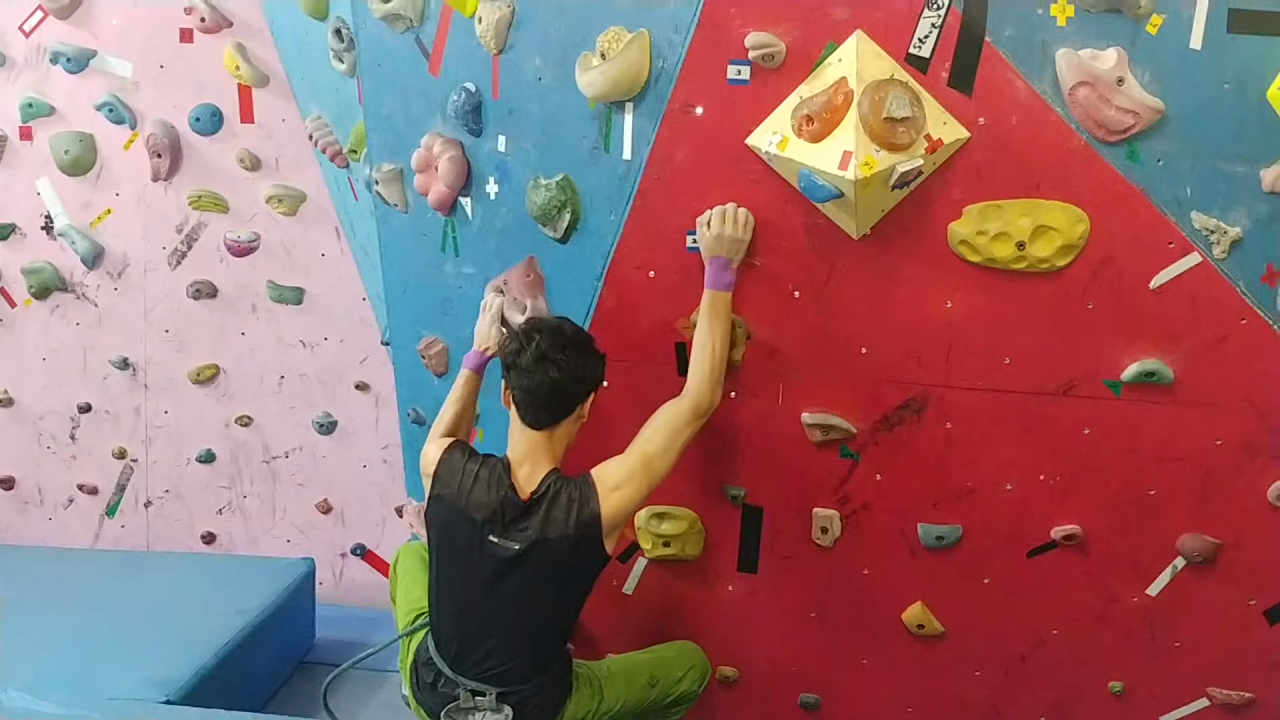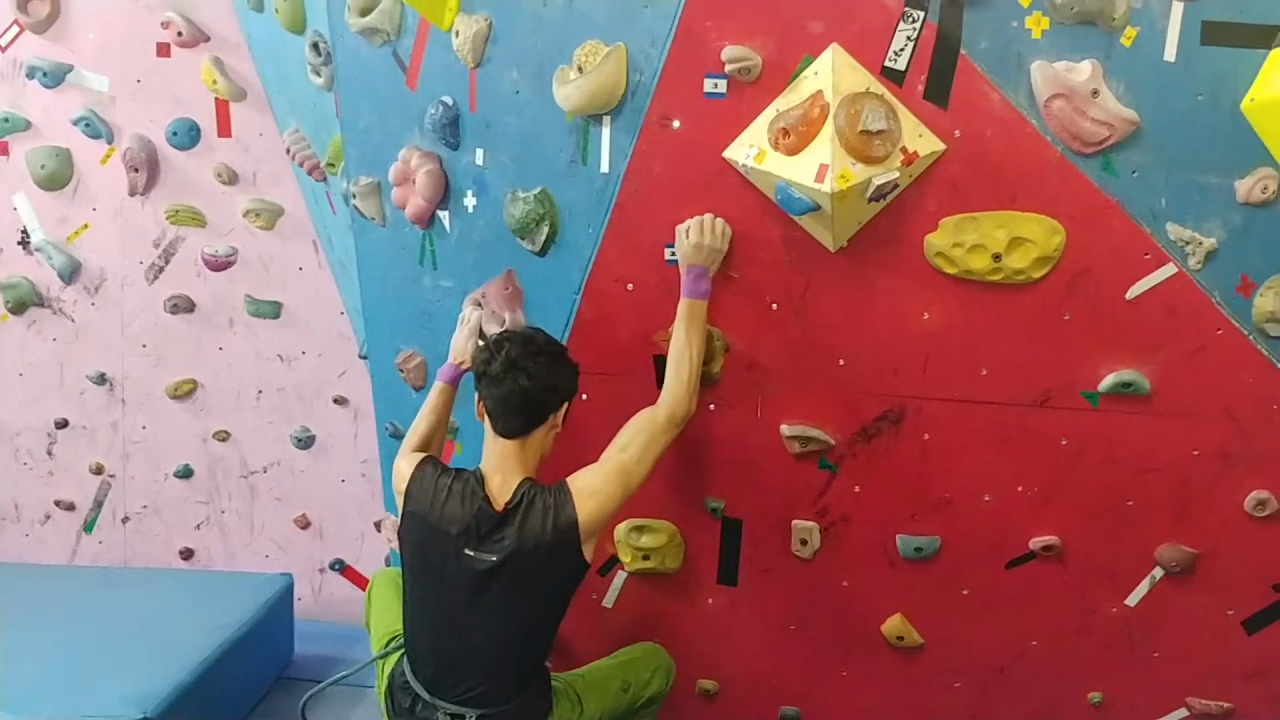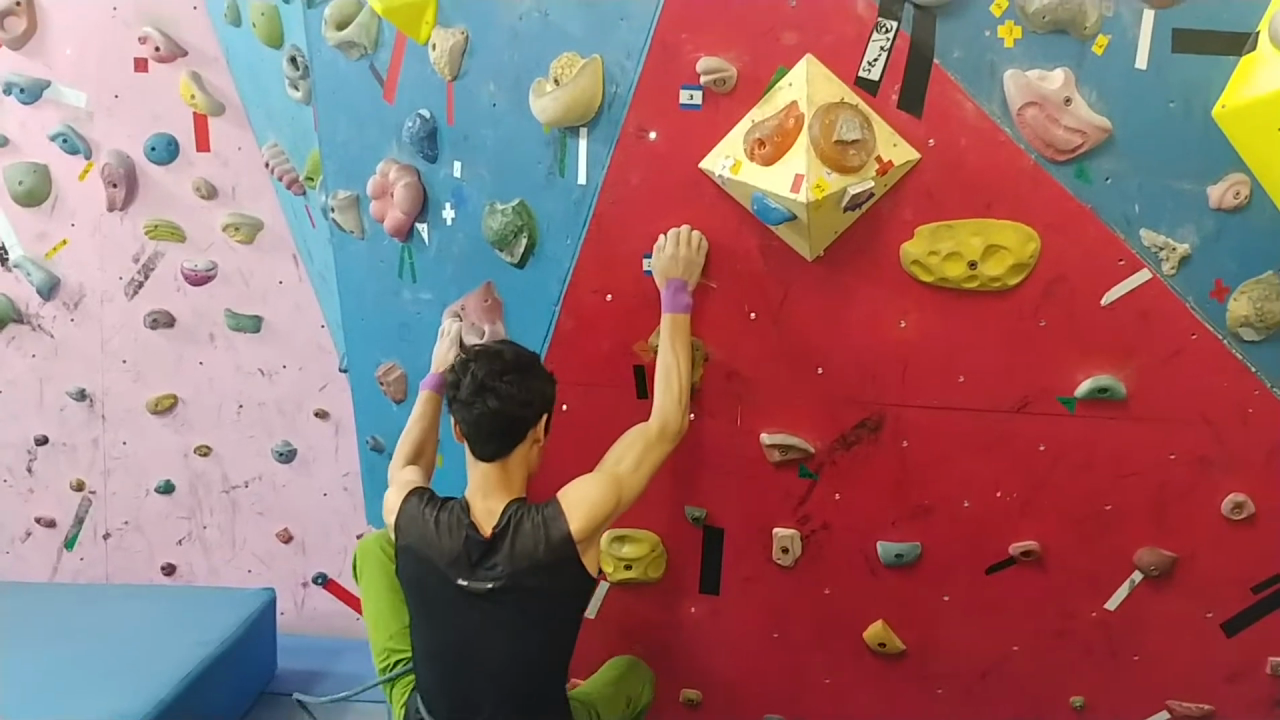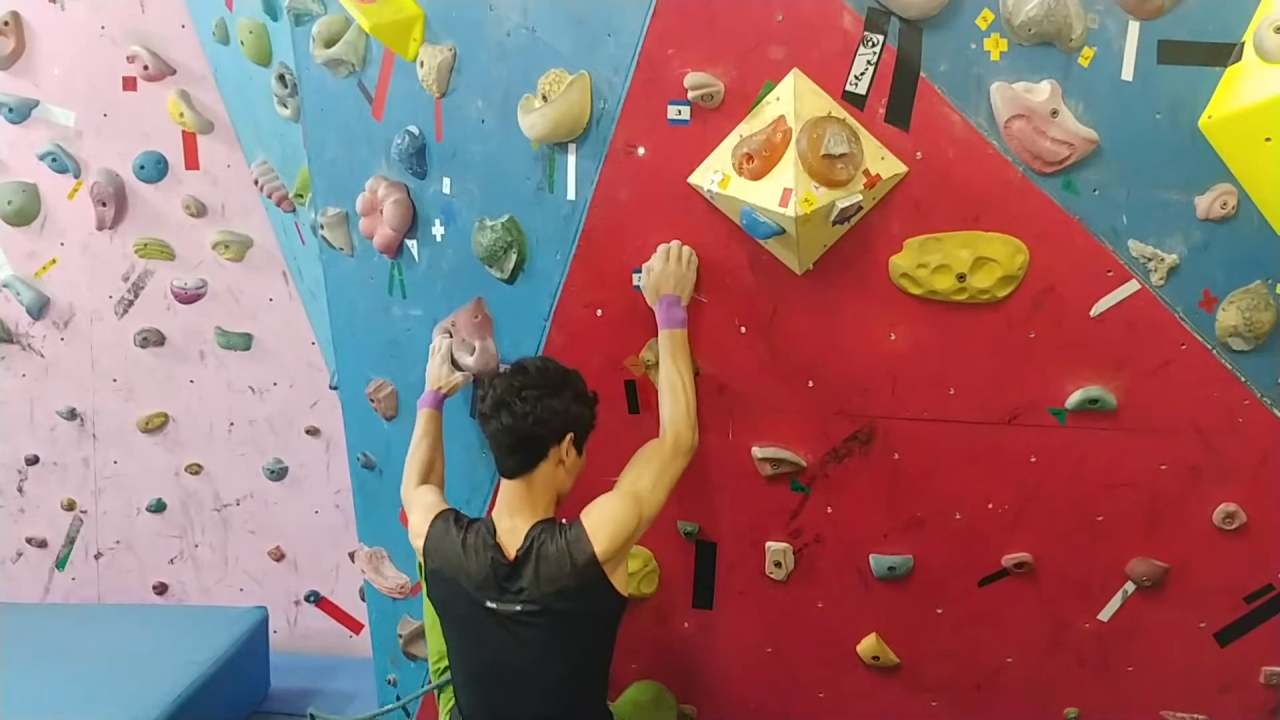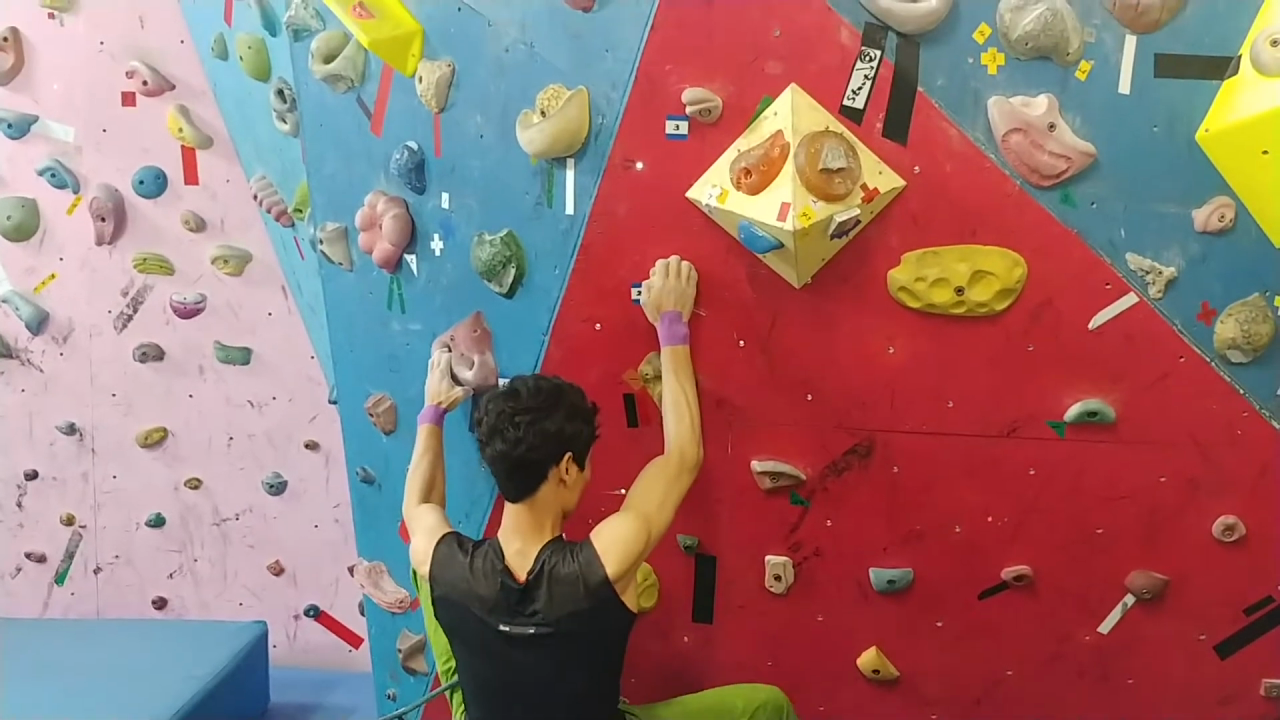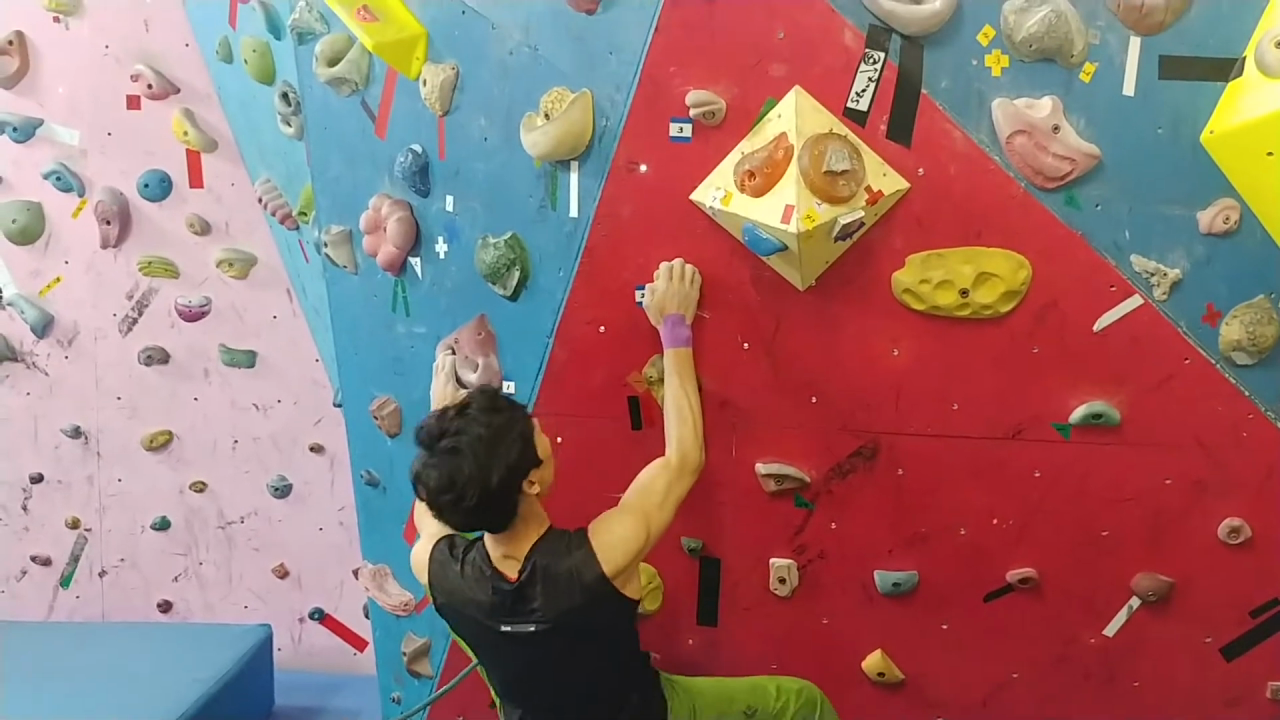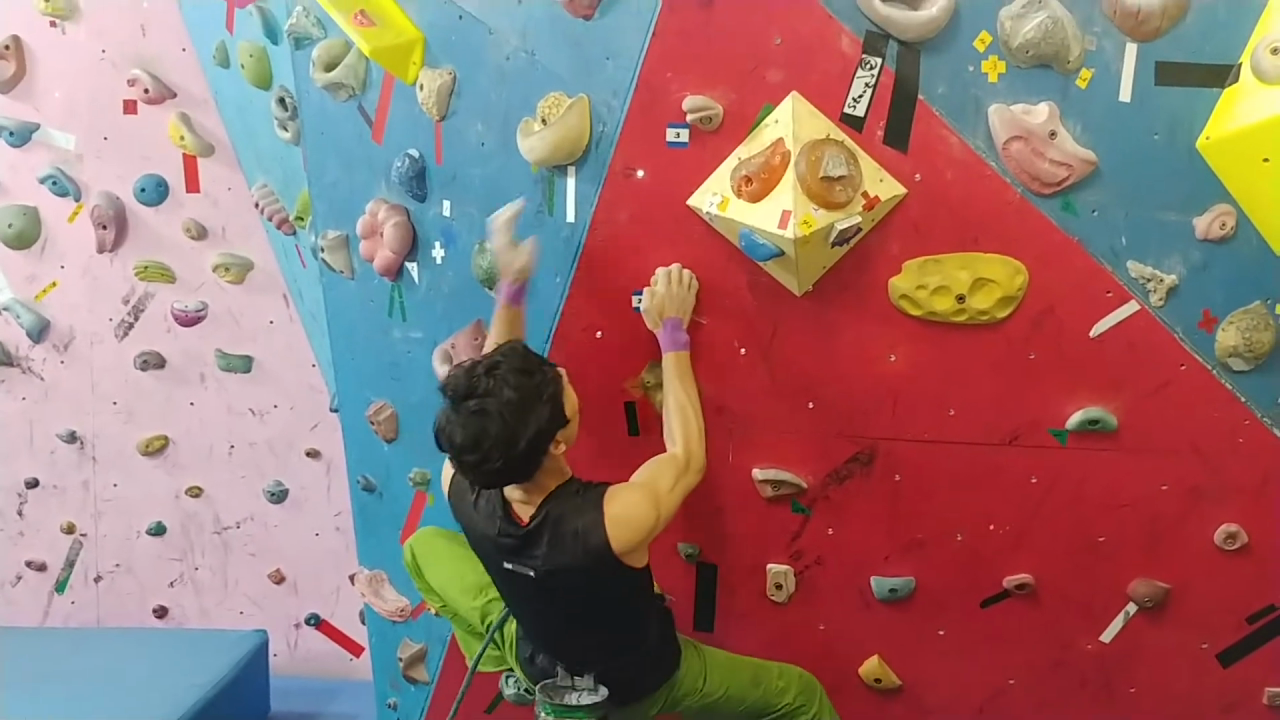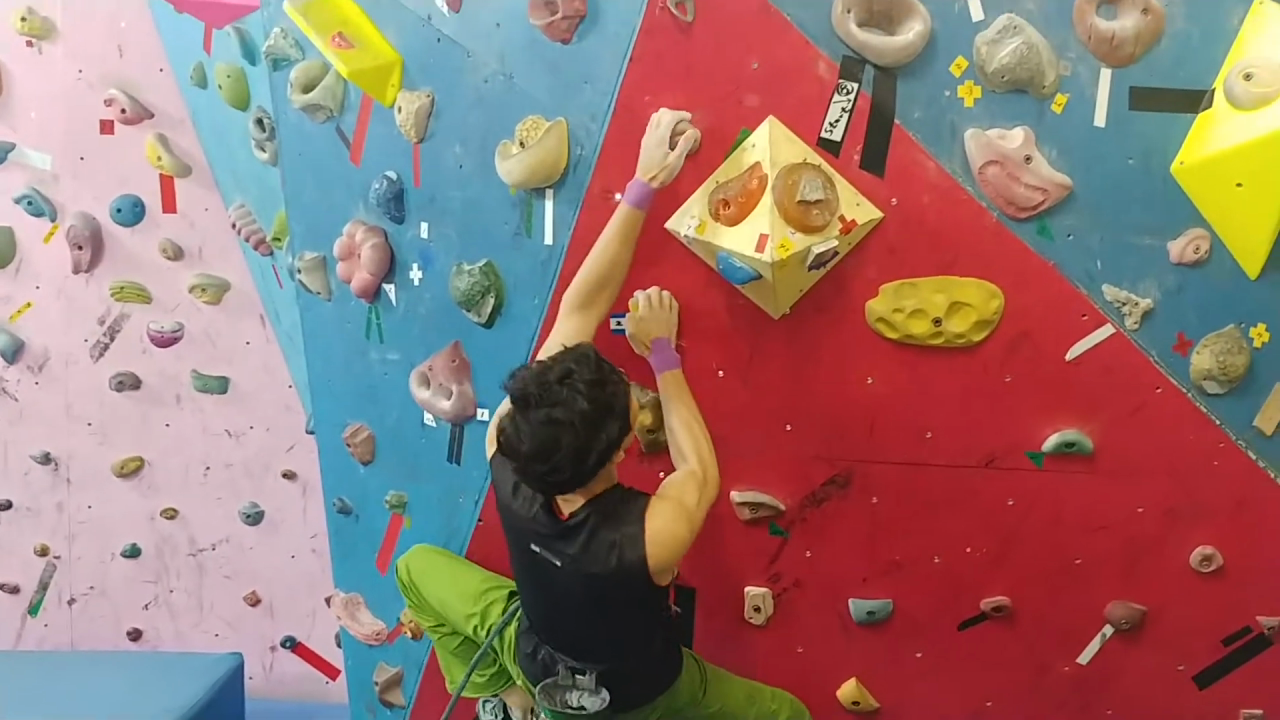
dt=0.4s
person 1, frame 1
left shoulder: (446, 471)
right shoulder: (599, 503)
right elbow: (698, 401)
left wrist: (478, 356)
right wrist: (719, 271)
right knee: (691, 665)
person 1, frame 2
left shoulder: (419, 488)
right shoulder: (573, 513)
right elbow: (673, 409)
left wrist: (453, 367)
right wrist: (695, 280)
right knee: (653, 665)
person 1, frame 3
left shoulder: (410, 518)
right shoulder: (569, 526)
left elbow: (404, 469)
right elbow: (668, 424)
left wrist: (437, 378)
right wrist: (675, 294)
left knee: (374, 547)
right knee: (631, 676)
person 1, frame 4
left shoulder: (441, 543)
right shoulder: (593, 547)
left elbow: (417, 489)
right elbow: (680, 441)
left wrist: (434, 395)
right wrist: (670, 310)
person 1, frame 5
left shoulder: (440, 565)
right shoulder: (602, 563)
left elbow: (419, 507)
right elbow: (684, 456)
left wrist: (434, 411)
right wrist: (672, 326)
person 1, frame 6
left shoulder: (434, 566)
right shoulder: (601, 552)
left elbow: (435, 513)
right elbow: (684, 460)
left wrist: (442, 411)
right wrist: (674, 329)
person 1, frame 7
left shoulder: (467, 488)
right shoulder: (613, 520)
left elbow: (493, 378)
right elbow: (688, 459)
left wrist: (509, 288)
right wrist: (673, 333)
left hip: (541, 669)
left knee: (425, 550)
person 1, frame 8
left shoulder: (506, 452)
right shoulder: (652, 534)
left elbow: (579, 309)
right elbow: (701, 473)
left wrist: (642, 185)
right wrist: (662, 352)
left hip: (537, 667)
left knee: (418, 567)
